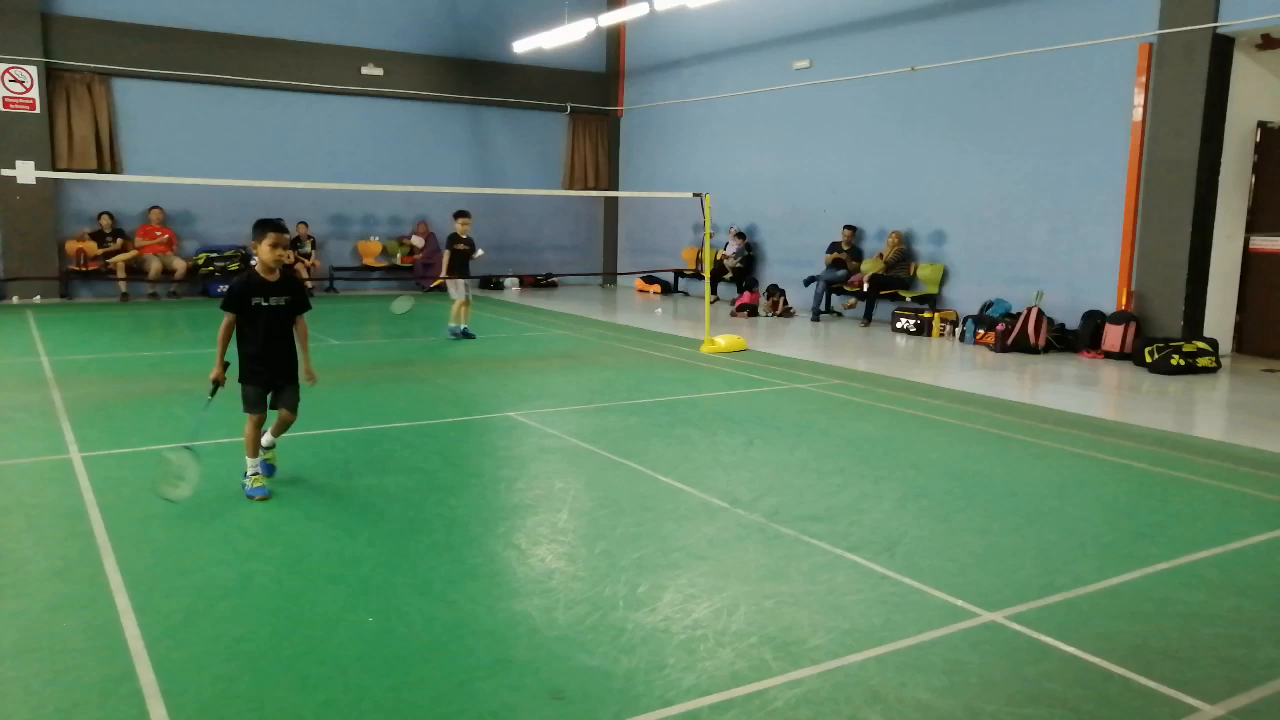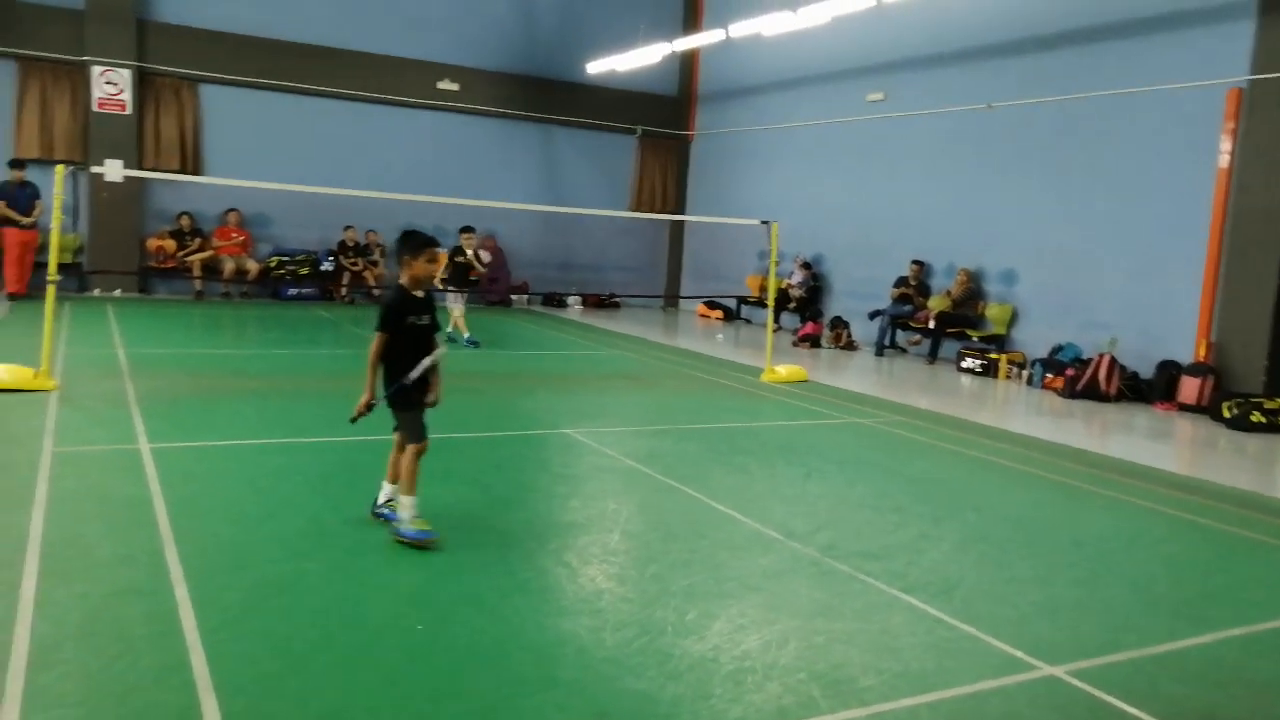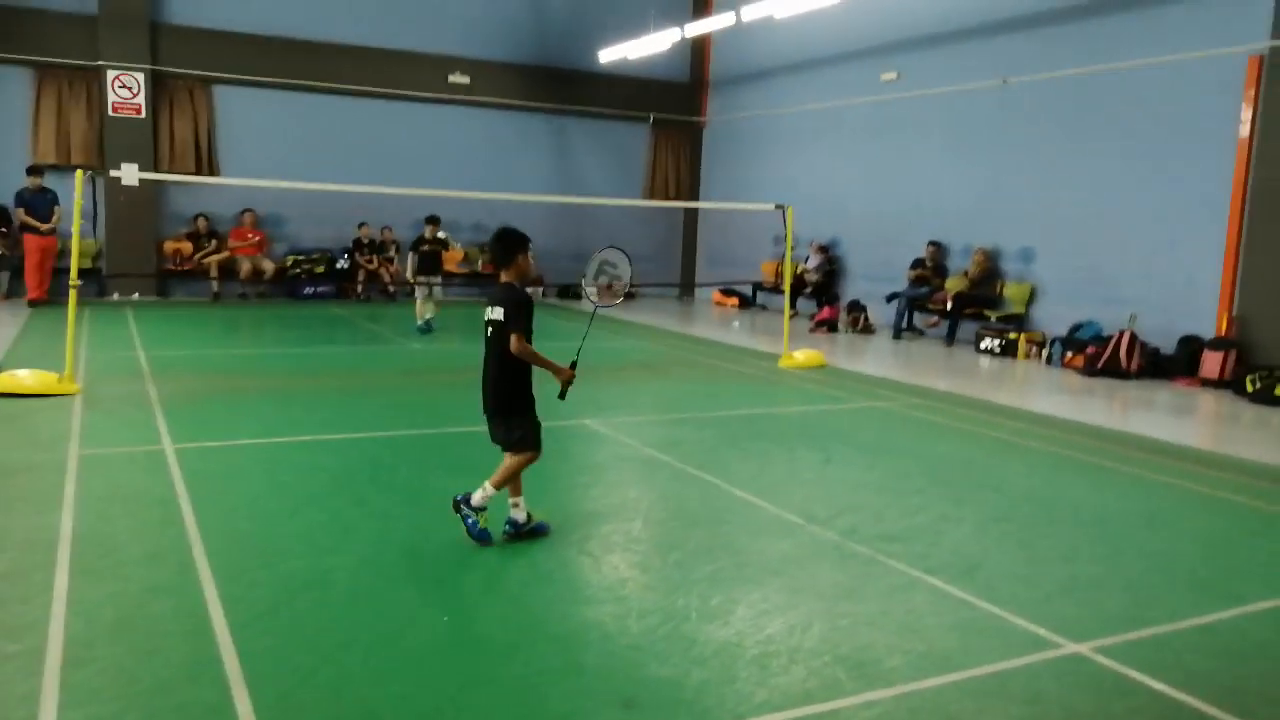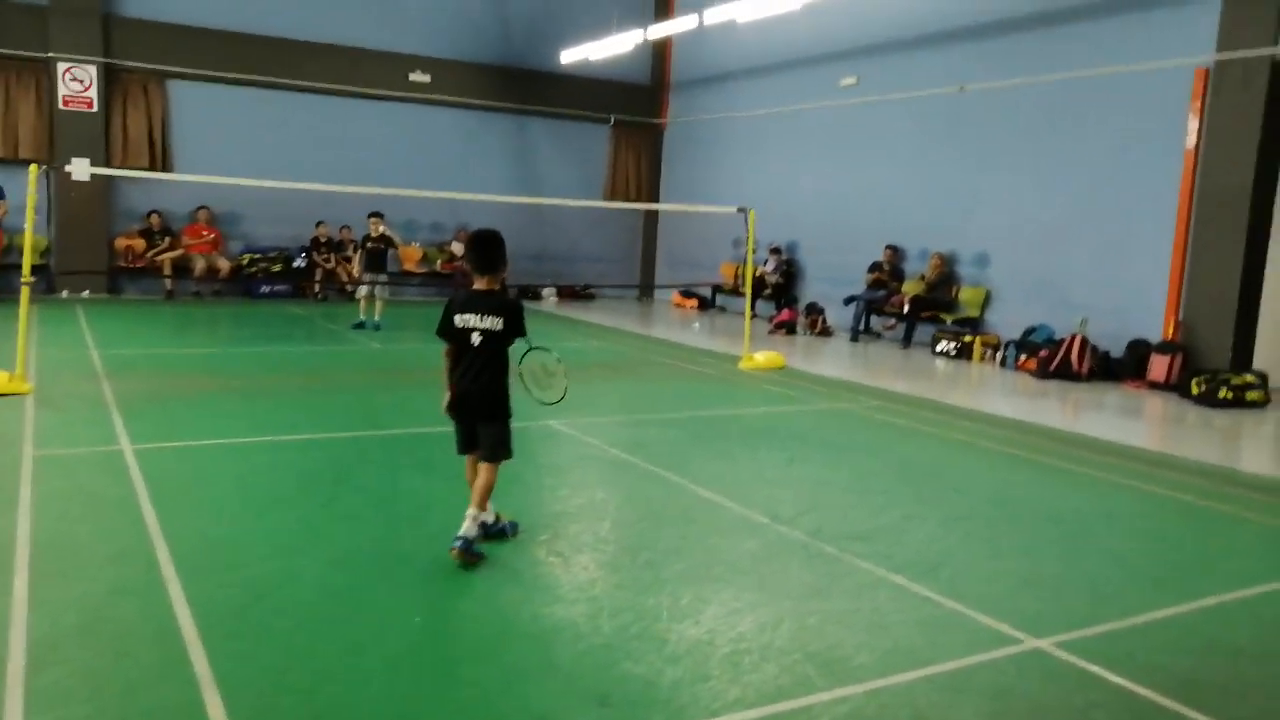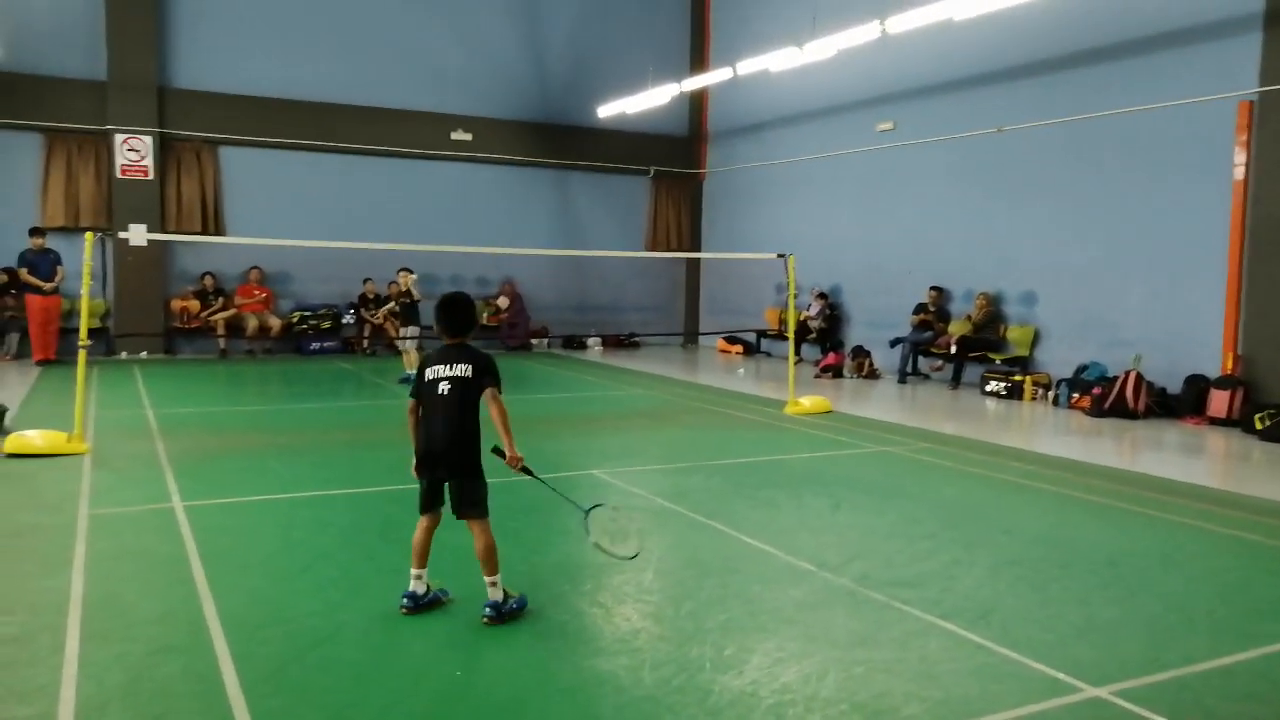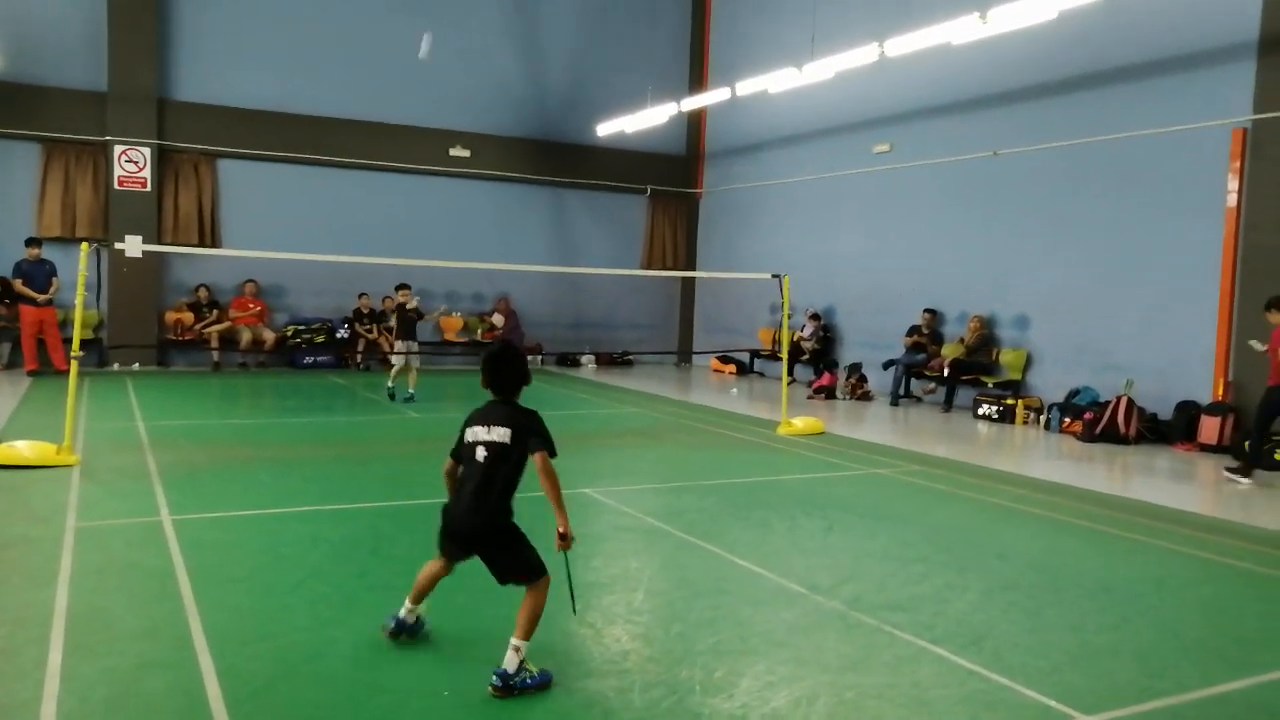
dt=0.7s
person 1, frame 1
left shoulder: (292, 284)
right shoulder: (242, 285)
left elbow: (299, 322)
right elbow: (228, 325)
left wrist: (306, 360)
right wrist: (218, 364)
left hip: (285, 364)
right hip: (254, 366)
left knee: (288, 415)
right knee: (256, 418)
left ankle: (266, 445)
right ankle: (252, 473)
person 1, frame 2
left shoulder: (428, 300)
right shoulder: (395, 301)
right elbow: (378, 346)
left wrist: (435, 384)
right wrist: (368, 390)
left hip: (420, 385)
right hip: (400, 387)
left knee: (403, 442)
right knee: (416, 445)
left ankle: (385, 501)
right ankle: (406, 518)
person 1, frame 3
left shoulder: (495, 296)
right shoulder: (520, 299)
right elbow: (518, 347)
right wrist: (558, 370)
left hip: (493, 389)
right hip: (512, 391)
left knee: (514, 450)
right knee: (527, 450)
left ankle: (518, 517)
right ankle: (474, 501)
person 1, frame 4
left shoulder: (456, 303)
right shoulder: (509, 306)
left elbow: (449, 352)
left wrist: (449, 389)
left hip: (462, 394)
right hip: (492, 397)
left knee: (473, 458)
right knee: (490, 463)
left ankle: (487, 519)
right ankle: (466, 533)
person 1, frame 5
left shoulder: (428, 362)
right shoulder: (480, 360)
left elbow: (412, 409)
right elbow: (493, 401)
left wrist: (417, 450)
right wrist: (510, 446)
left hip: (428, 452)
right hip: (461, 453)
left knee: (428, 518)
right knee: (479, 522)
left ankle: (415, 591)
right ankle: (496, 600)
person 1, frame 6
left shoulder: (475, 418)
right shoulder: (527, 420)
left elbow: (451, 470)
right elbow: (543, 466)
right wrist: (562, 520)
left hip: (456, 515)
right hip: (491, 521)
left knee: (444, 561)
right knee: (537, 582)
left ankle: (404, 619)
right ankle: (510, 671)
